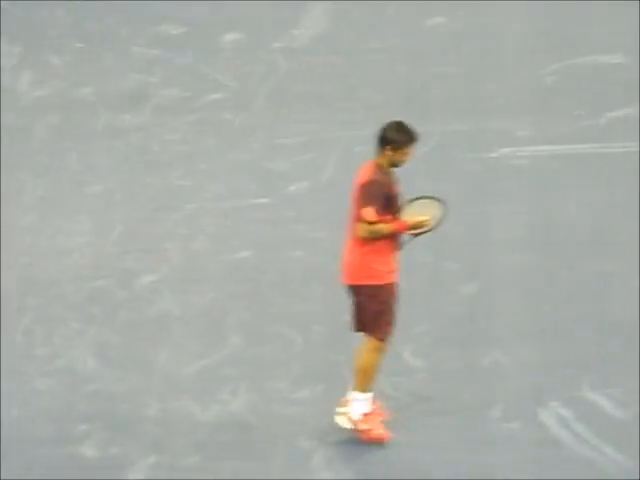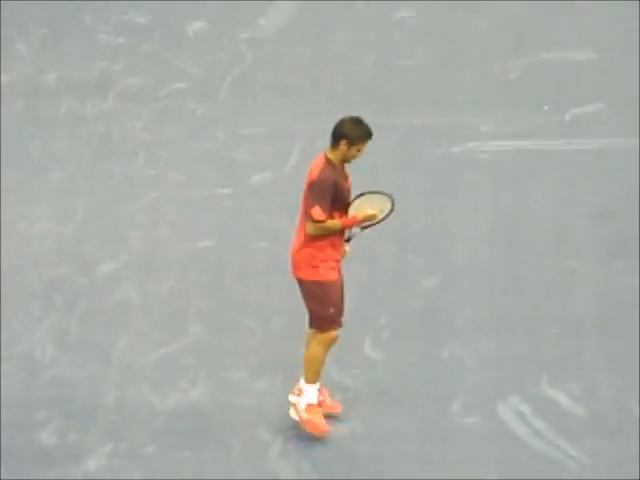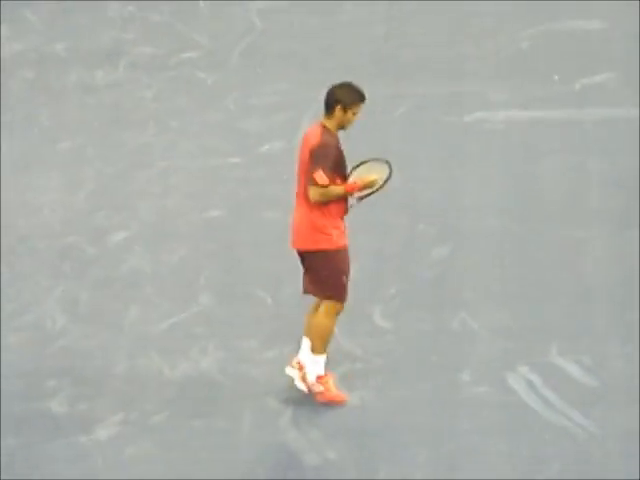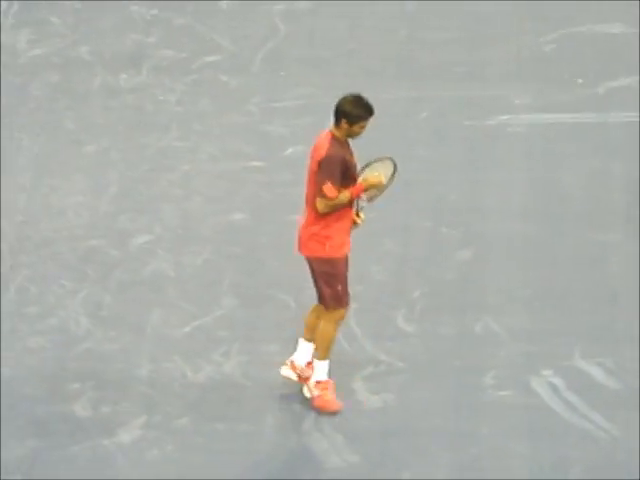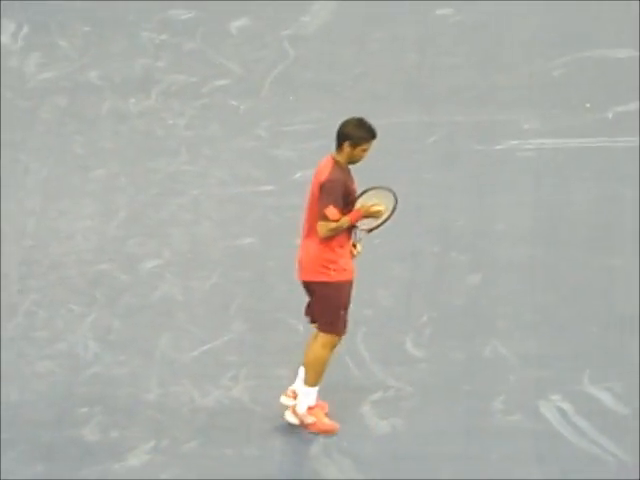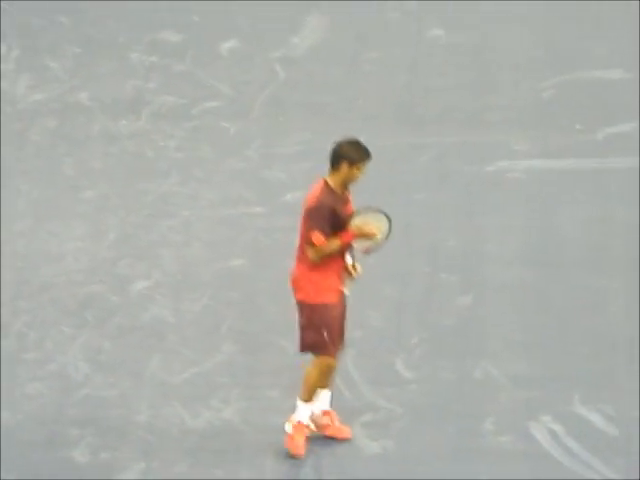
dt=0.4s
person 1, frame 1
left shoulder: (375, 172)
right shoulder: (378, 182)
right elbow: (364, 229)
right wrist: (404, 225)
left hip: (365, 270)
right hip: (373, 272)
left knee: (374, 337)
right knee: (377, 339)
left ankle: (357, 401)
right ankle: (359, 413)
person 1, frame 2
left shoulder: (336, 168)
right shoulder: (324, 178)
right elbow: (313, 227)
left wrist: (340, 240)
right wrist: (354, 220)
left hip: (327, 261)
right hip: (314, 265)
left knee: (323, 328)
right knee: (327, 332)
left ankle: (306, 389)
right ankle: (307, 403)
person 1, frame 3
left shoulder: (316, 134)
right shoulder: (326, 144)
right elbow: (316, 194)
left wrist: (339, 204)
right wrist: (353, 187)
left hip: (309, 233)
right hip: (323, 236)
left knee: (323, 300)
right knee: (332, 303)
left ankle: (304, 363)
right ankle: (315, 375)
person 1, frame 4
left shoulder: (335, 142)
right shoulder: (332, 155)
right elbow: (324, 204)
left wrist: (352, 211)
right wrist: (362, 186)
left hip: (331, 239)
right hip: (323, 242)
left knee: (326, 304)
right knee: (337, 309)
left ankle: (299, 362)
right ankle: (319, 382)
person 1, frame 5
left shoulder: (333, 168)
right shoulder: (336, 178)
right elbow: (326, 228)
left wrist: (347, 242)
right wrist: (360, 213)
left hip: (317, 264)
right hip: (327, 268)
left knee: (324, 331)
right knee: (329, 336)
left ankle: (298, 392)
right ankle: (303, 408)
person 1, frame 6
left shoulder: (340, 193)
right shoulder: (321, 203)
right elbow: (315, 253)
left wrist: (347, 261)
right wrist: (352, 236)
left hip: (332, 286)
right hip: (314, 290)
left knee: (333, 351)
right knee: (324, 358)
left ankle: (321, 413)
right ankle: (299, 420)
